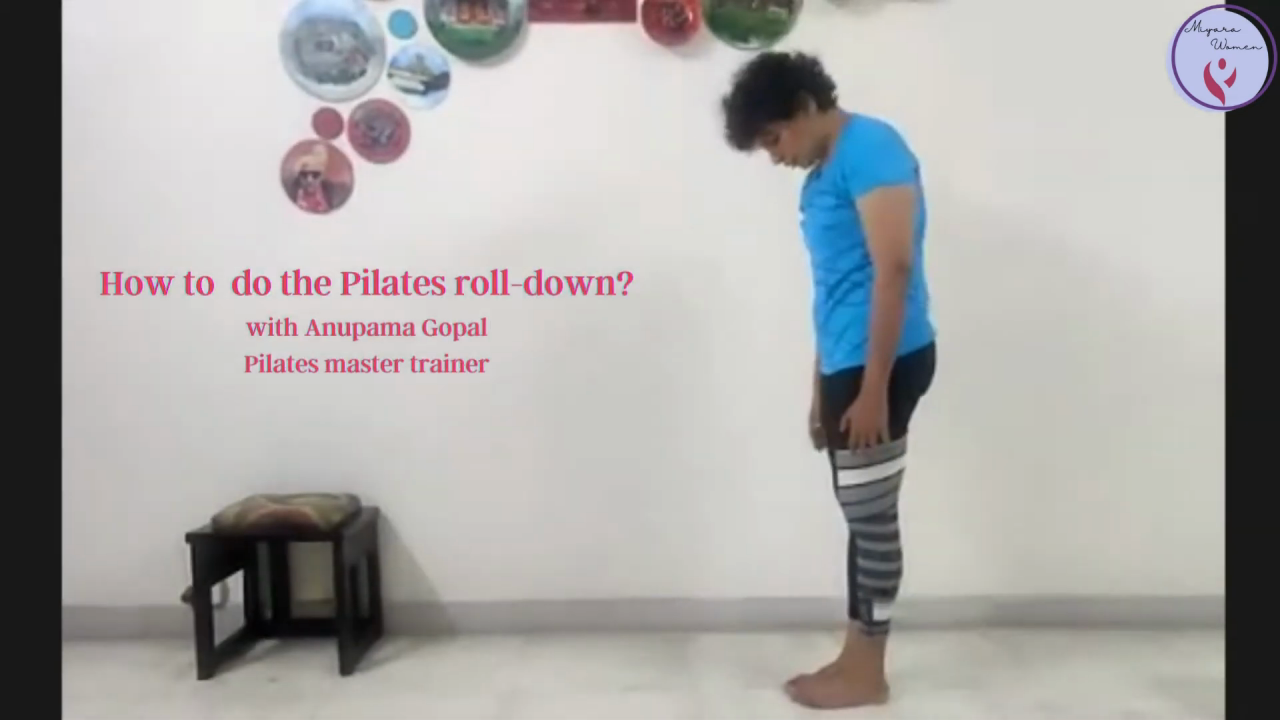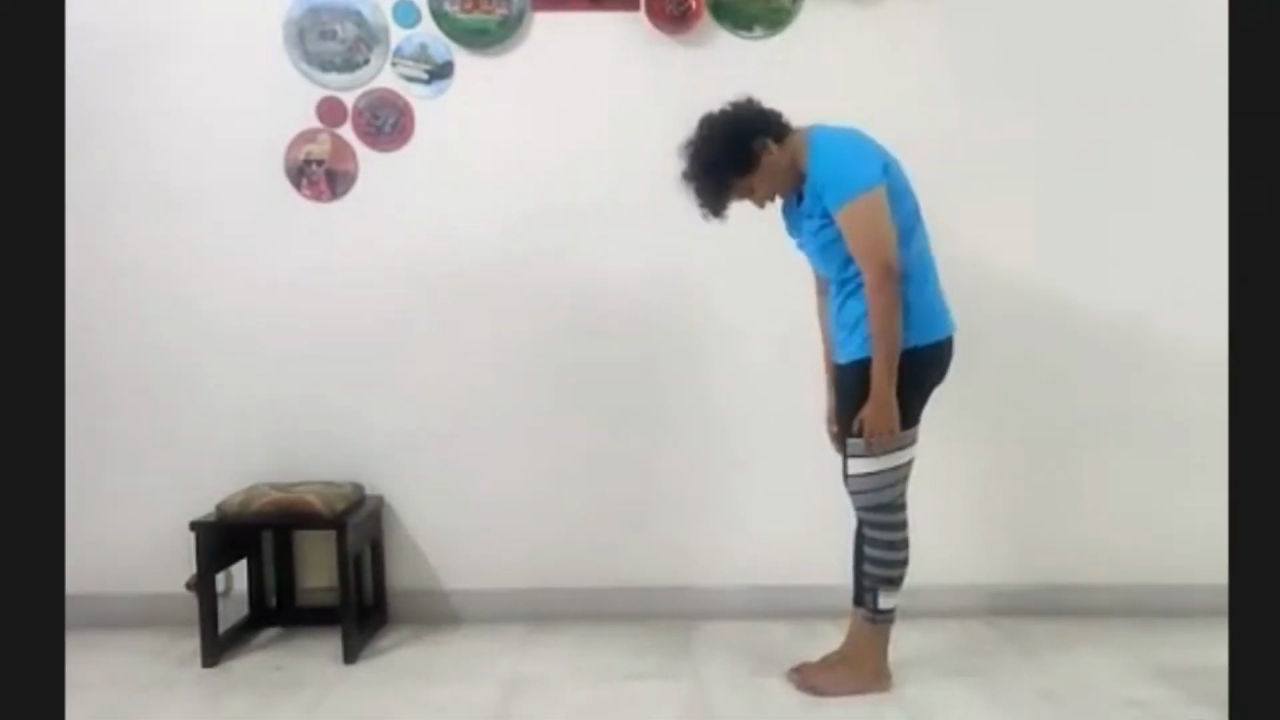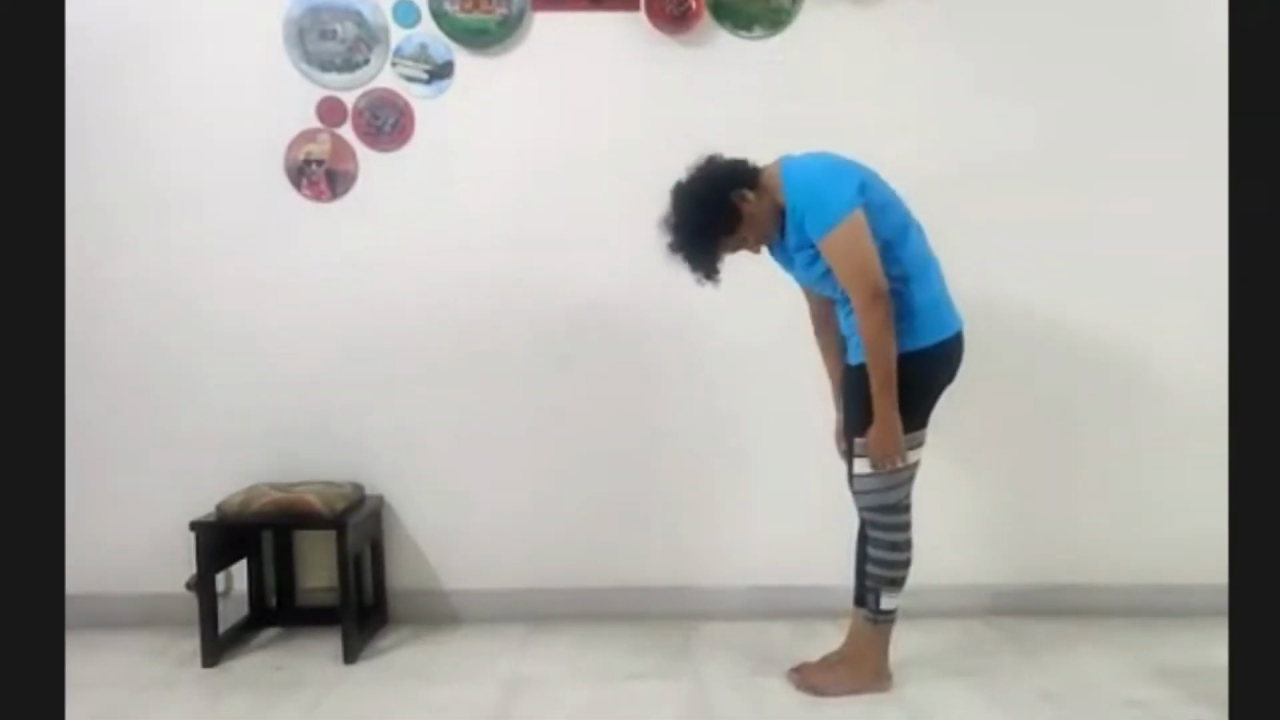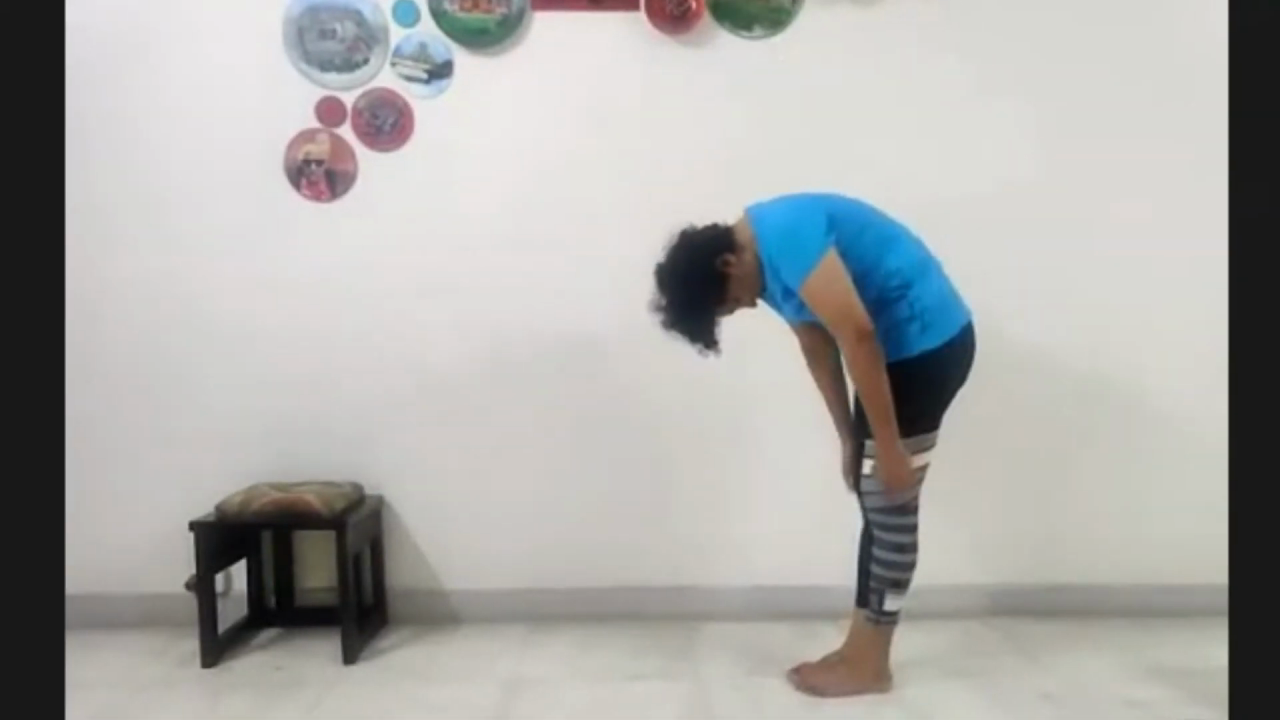
dt=0.5s
person 1, frame 1
left shoulder: (871, 149)
right shoulder: (823, 176)
left elbow: (893, 271)
left wrist: (874, 390)
right wrist: (821, 387)
left hip: (883, 364)
right hip: (847, 364)
left knee: (871, 515)
right knee: (862, 513)
left ankle: (866, 674)
right ankle: (855, 659)
person 1, frame 2
left shoulder: (840, 159)
right shoulder: (799, 196)
left elbow: (884, 276)
left wrist: (882, 393)
right wrist: (834, 392)
left hip: (903, 349)
right hip: (865, 353)
left knee: (878, 505)
right knee: (868, 503)
left ankle: (869, 663)
right ankle: (859, 648)
person 1, frame 3
left shoulder: (813, 189)
right shoulder: (782, 222)
left elbow: (873, 299)
left wrist: (885, 416)
right wrist: (843, 407)
left hip: (916, 343)
right hip: (884, 345)
left knee: (882, 506)
right knee: (872, 502)
left ankle: (869, 664)
right ankle: (859, 648)
person 1, frame 4
left shoulder: (785, 237)
right shoulder: (766, 255)
left elbow: (858, 336)
right elbow: (818, 347)
left wrist: (888, 445)
right wrist: (850, 440)
left hip: (927, 341)
right hip: (903, 344)
left knee: (889, 505)
right knee: (875, 500)
left ankle: (869, 665)
right ankle: (859, 649)
